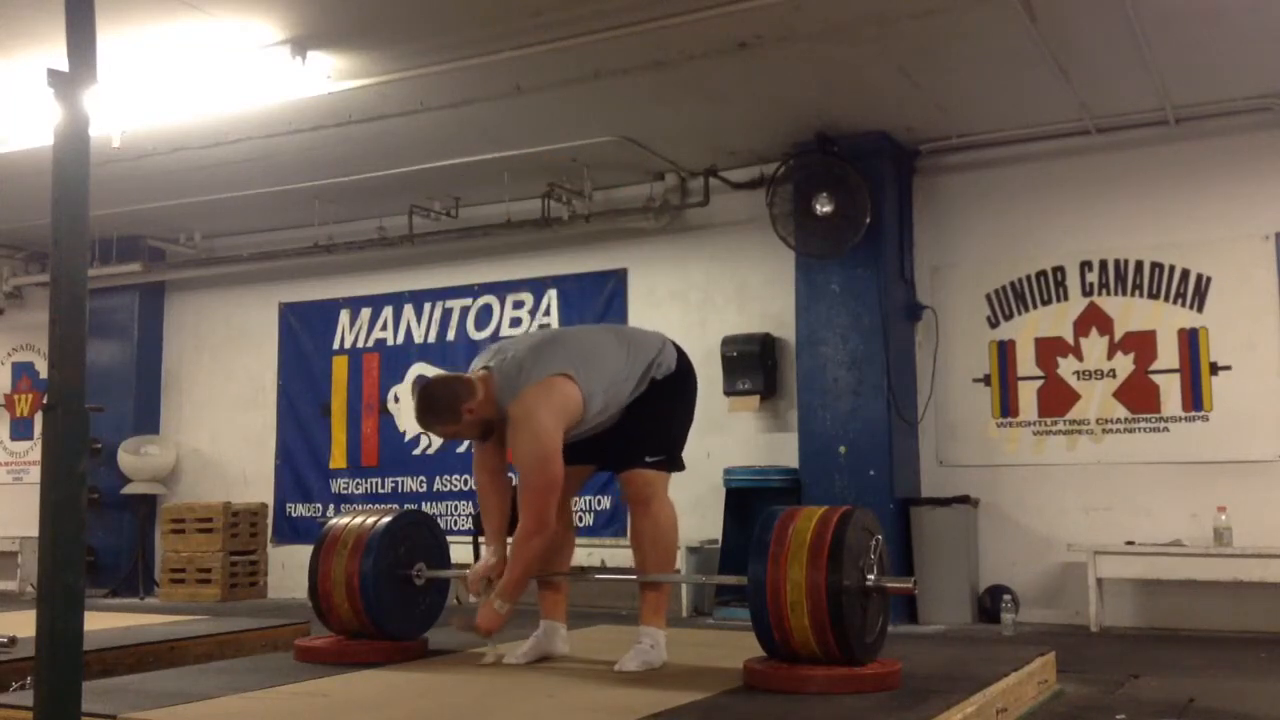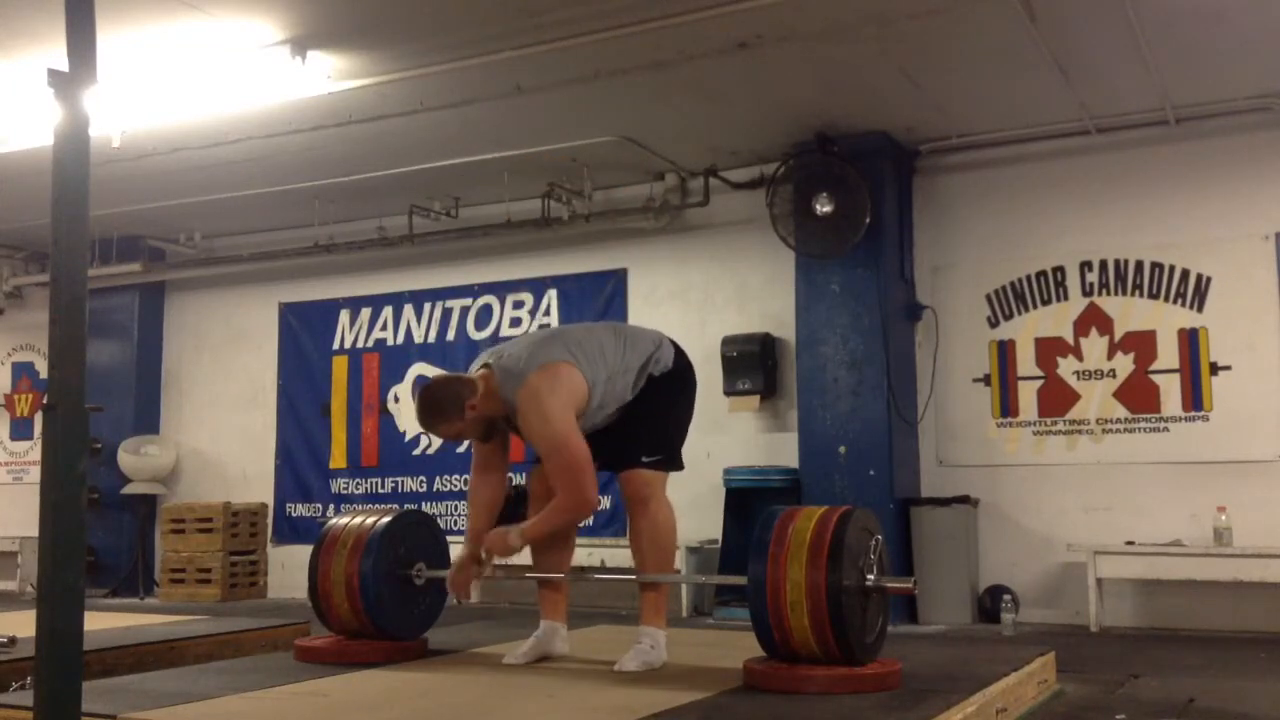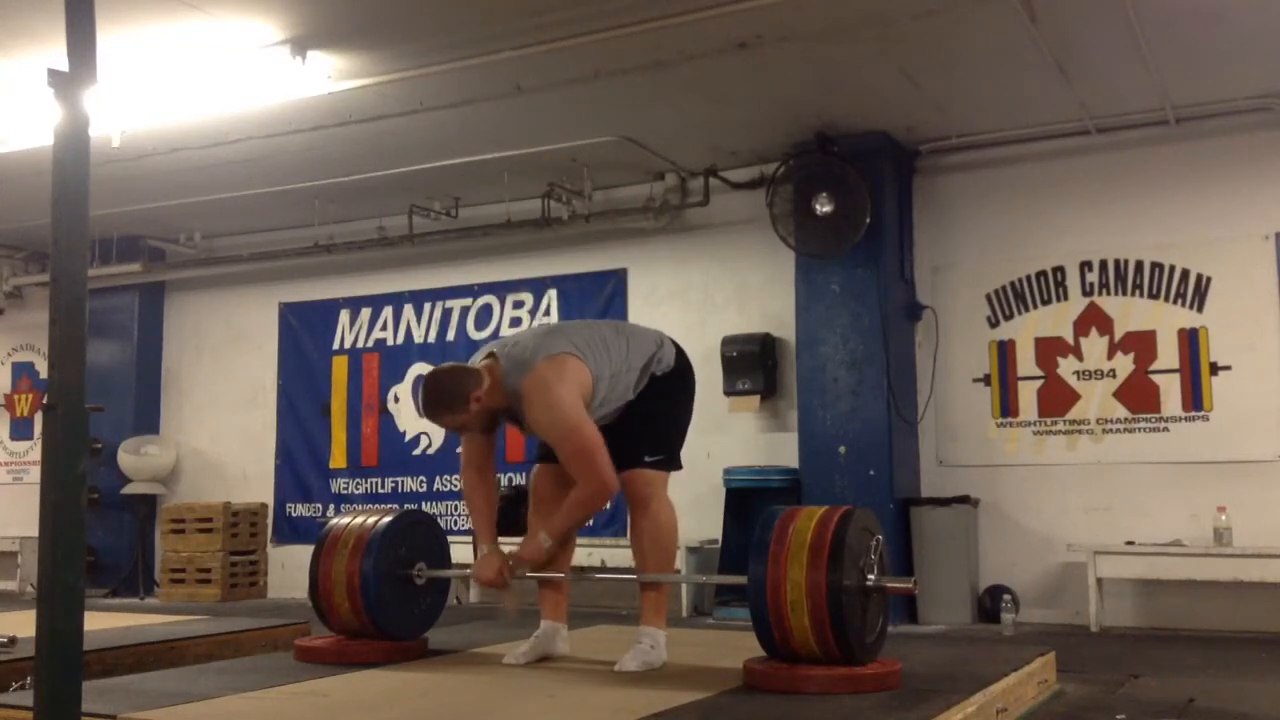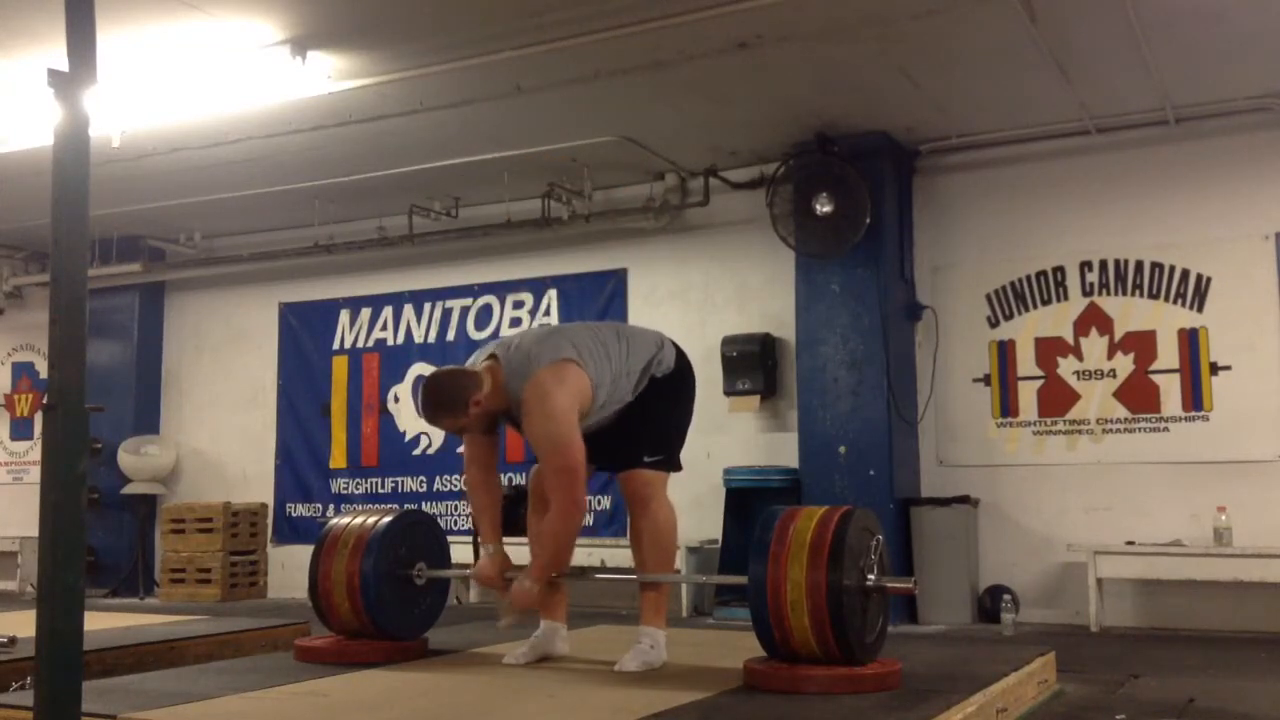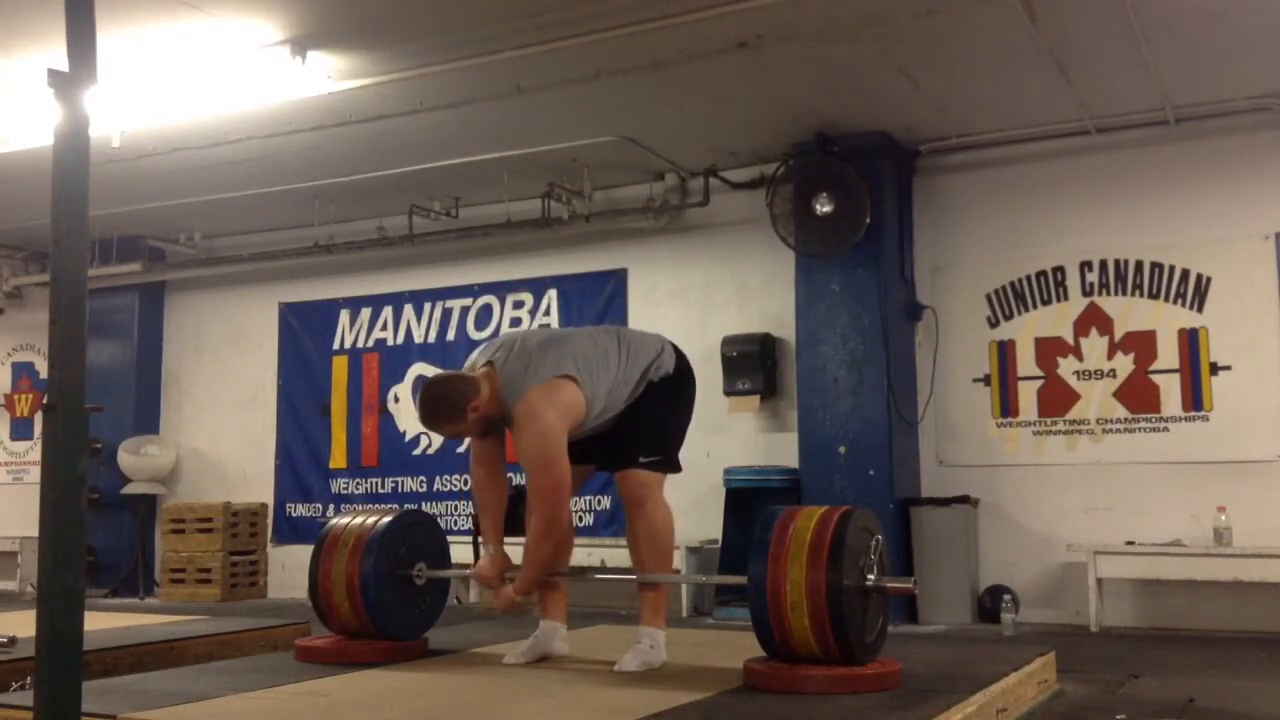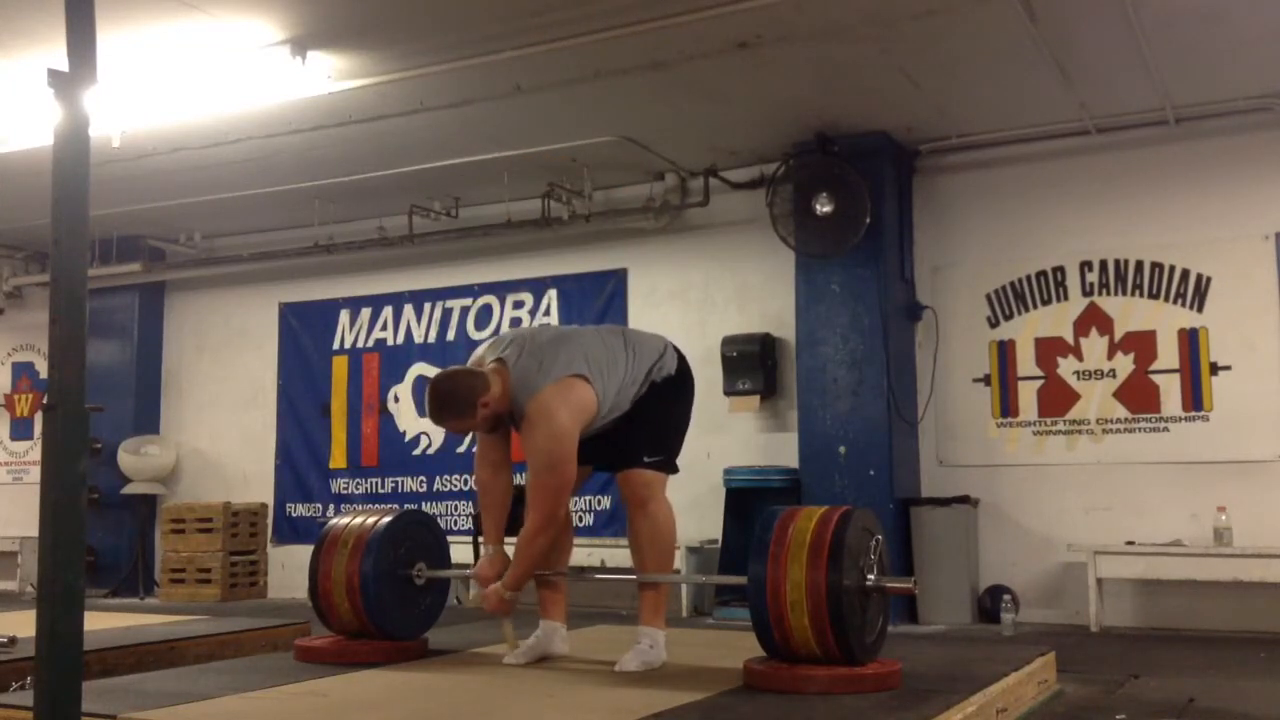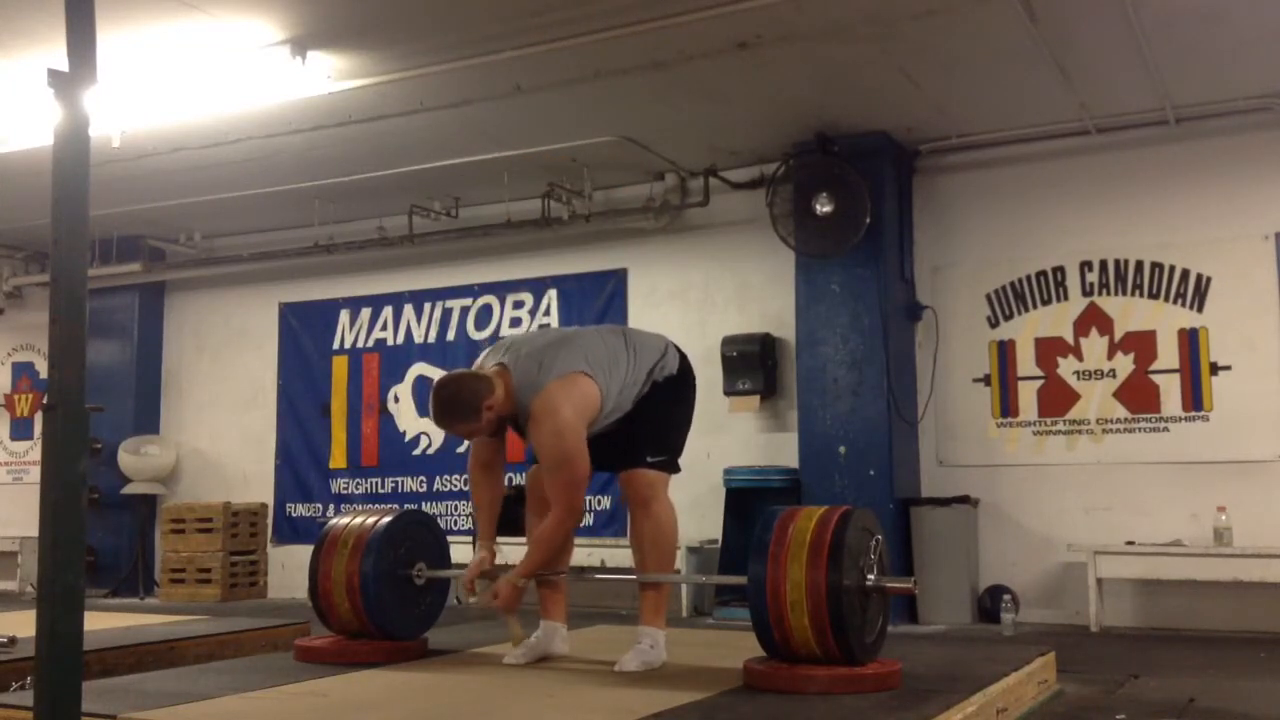
dt=0.4s
person 1, frame 1
left shoulder: (532, 413)
right shoulder: (479, 383)
left elbow: (537, 524)
right elbow: (489, 473)
left wrist: (500, 603)
right wrist: (493, 551)
left hip: (658, 377)
right hip: (605, 386)
left knee: (643, 488)
right knee: (549, 494)
left ankle: (652, 636)
right ankle: (553, 630)
person 1, frame 2
left shoulder: (538, 403)
right shoulder: (477, 387)
left elbow: (582, 499)
right elbow: (487, 472)
left wrist: (516, 537)
right wrist: (471, 550)
left hip: (657, 376)
right hip: (606, 390)
left knee: (641, 487)
right knee: (543, 489)
left ankle: (653, 636)
right ankle: (552, 630)
person 1, frame 3
left shoulder: (545, 394)
right shoulder: (475, 380)
left elbow: (602, 482)
right elbow: (476, 470)
left wrist: (545, 540)
right wrist: (486, 549)
left hip: (656, 376)
right hip: (605, 391)
left knee: (642, 488)
right knee: (544, 487)
left ankle: (652, 635)
right ankle: (552, 630)
person 1, frame 4
left shoulder: (544, 400)
right shoulder: (475, 378)
left elbow: (570, 505)
right elbow: (479, 470)
left wrist: (532, 583)
right wrist: (491, 549)
left hip: (657, 377)
right hip: (606, 390)
left knee: (642, 487)
right knee: (542, 488)
left ankle: (652, 635)
right ankle: (552, 630)
person 1, frame 5
left shoulder: (537, 414)
right shoulder: (474, 378)
left elbow: (551, 518)
right elbow: (486, 469)
left wrist: (519, 591)
right wrist: (492, 549)
left hip: (657, 378)
right hip: (604, 385)
left knee: (637, 487)
right knee: (544, 492)
left ankle: (652, 635)
right ankle: (552, 629)
person 1, frame 6
left shoulder: (549, 413)
right shoulder: (480, 374)
left elbow: (545, 519)
right elbow: (491, 466)
left wrist: (507, 589)
right wrist: (492, 549)
left hip: (657, 379)
right hip: (602, 379)
left knee: (639, 487)
right knee: (543, 491)
left ankle: (652, 635)
right ankle: (552, 630)
person 1, frame 7
left shoulder: (553, 413)
right shoulder: (482, 380)
left elbow: (569, 511)
right elbow: (485, 468)
left wrist: (518, 579)
right wrist: (484, 548)
left hip: (659, 379)
right hip: (607, 381)
left knee: (642, 487)
right knee: (540, 488)
left ankle: (652, 636)
right ankle: (552, 630)
